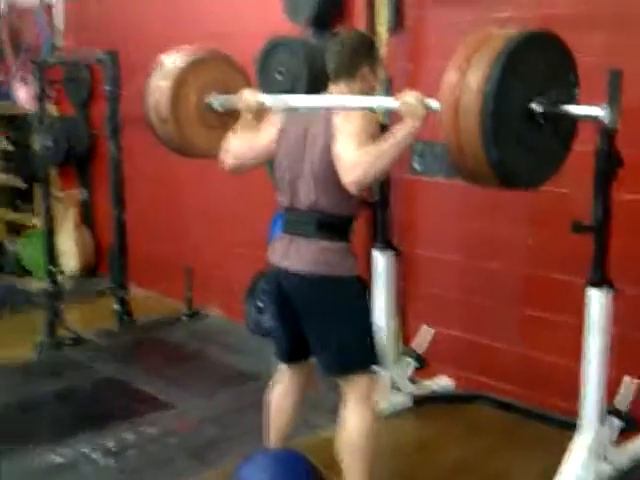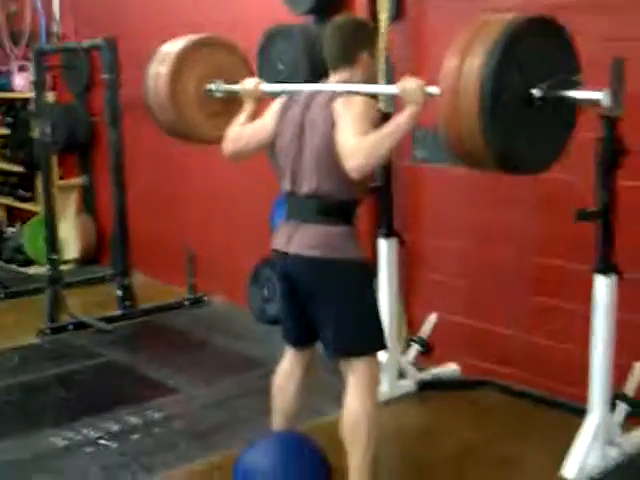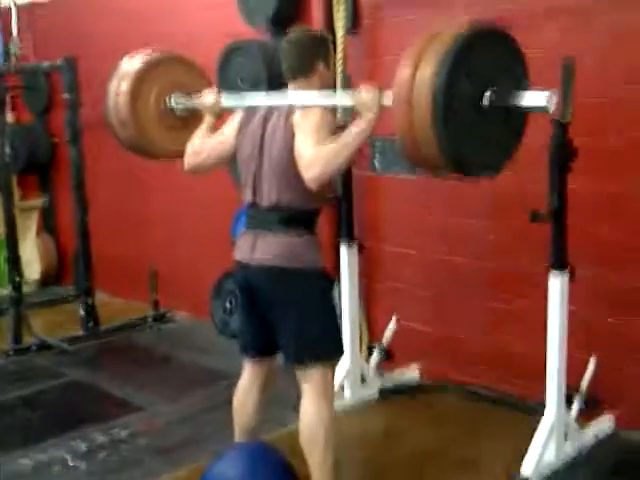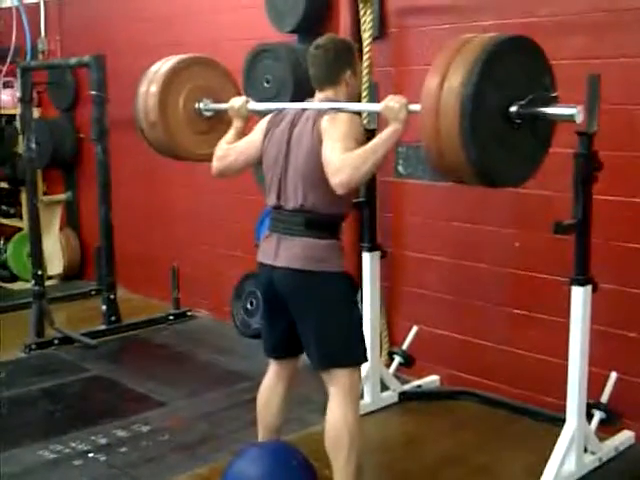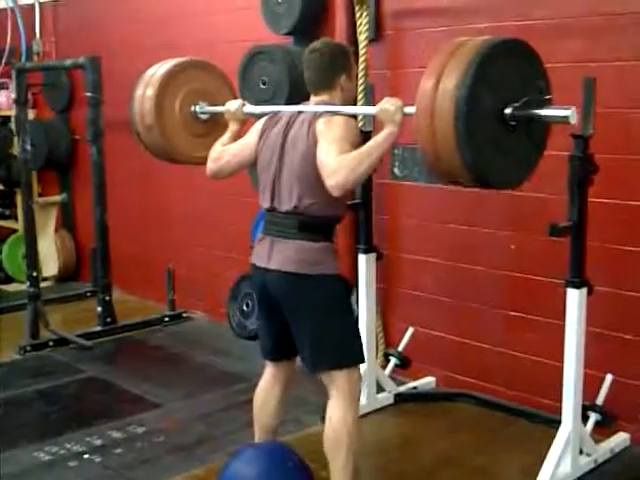
dt=0.3s
person 1, frame 1
left shoulder: (287, 115)
right shoulder: (354, 117)
left elbow: (230, 159)
right elbow: (355, 176)
left wrist: (247, 117)
right wrist: (409, 125)
left hip: (284, 258)
right hip: (326, 264)
left knee: (290, 370)
right knee: (359, 390)
person 1, frame 2
left shoulder: (288, 101)
right shoulder: (355, 102)
left elbow: (231, 146)
right elbow: (357, 161)
left wrist: (249, 102)
right wrist: (410, 110)
left hip: (289, 243)
right hip: (331, 248)
left knee: (296, 352)
right knee: (362, 372)
person 1, frame 3
left shoulder: (247, 114)
right shoulder: (312, 114)
left elbow: (193, 160)
right elbow: (315, 171)
left wrist: (209, 117)
right wrist: (365, 120)
left hip: (249, 254)
right hip: (292, 259)
left knee: (256, 365)
right knee: (317, 381)
person 1, frame 4
left shoulder: (275, 119)
right shoulder: (340, 120)
left elbow: (220, 163)
right elbow: (342, 177)
left wrist: (237, 121)
right wrist: (394, 128)
left hip: (272, 258)
right hip: (315, 263)
left knee: (280, 367)
right knee: (343, 385)
person 1, frame 5
left shoulder: (270, 122)
right shoulder: (335, 123)
left elbow: (215, 166)
right elbow: (338, 179)
left wrist: (233, 123)
right wrist: (388, 131)
left hip: (265, 261)
right hip: (308, 267)
left knee: (276, 369)
right knee: (344, 387)
